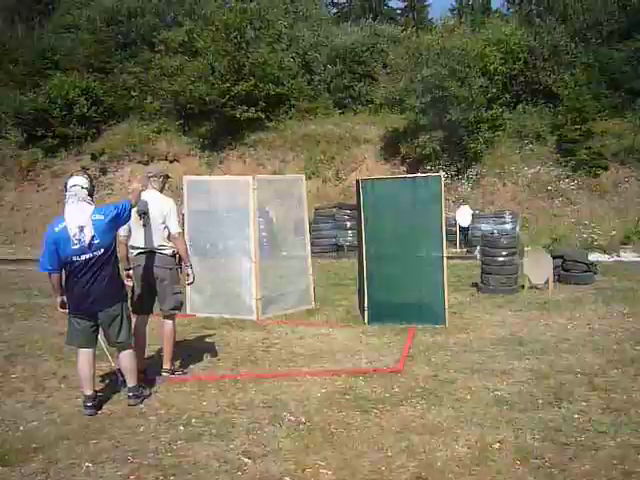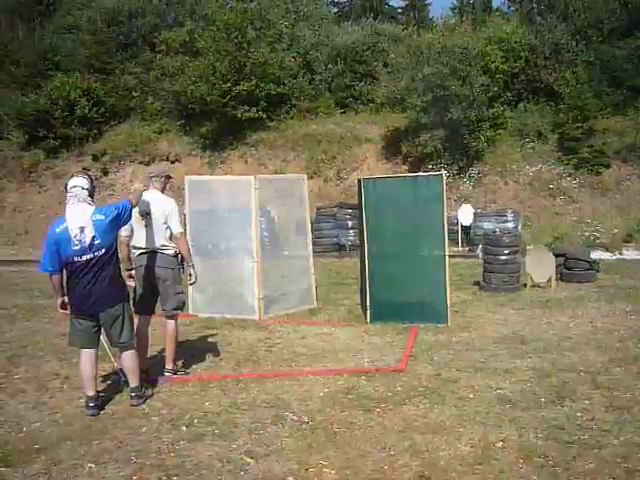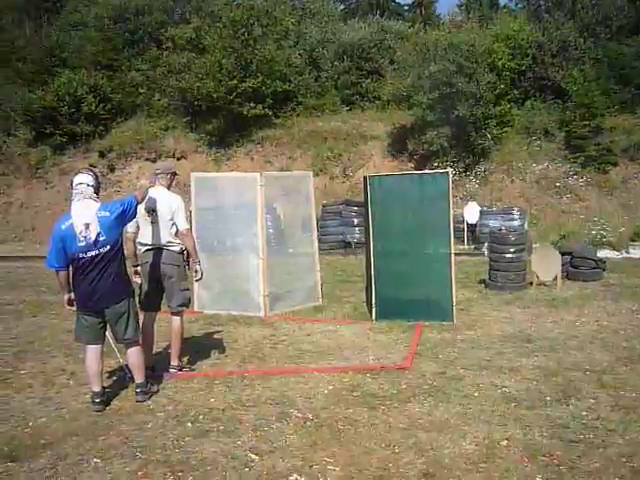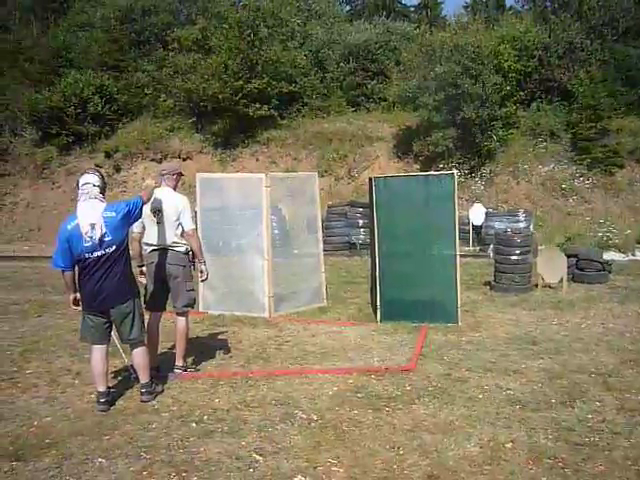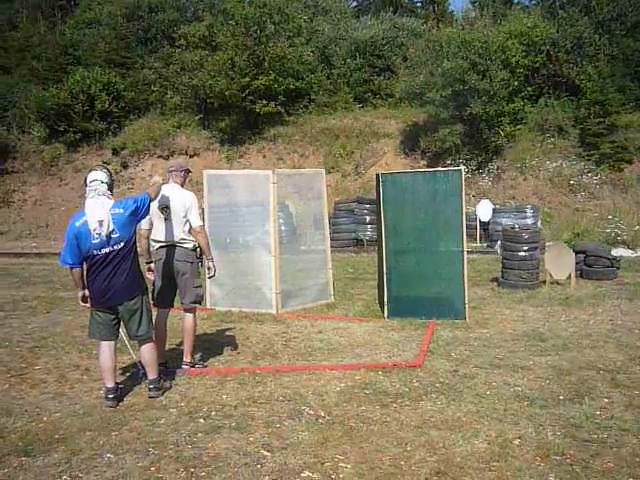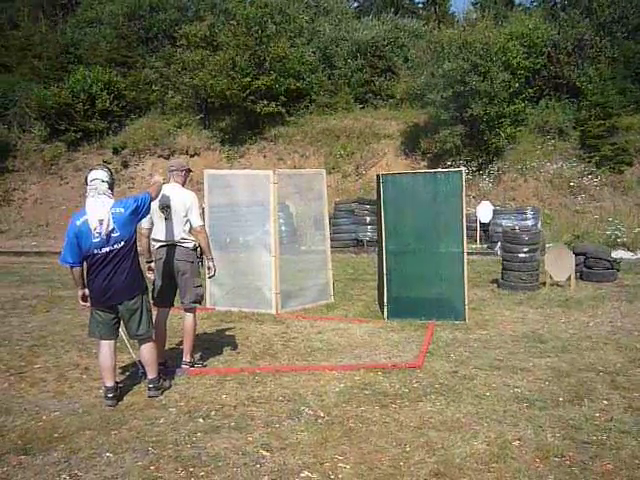
dt=0.3s
person 1, frame 1
left shoulder: (55, 228)
right shoulder: (106, 215)
left elbow: (53, 270)
right elbow: (131, 202)
left wrist: (59, 295)
right wrist: (136, 189)
left hip: (78, 300)
right hip: (111, 296)
left knee: (85, 348)
right knee: (124, 344)
left ankle: (89, 400)
right ankle: (134, 391)
person 1, frame 2
left shoulder: (57, 229)
right shoulder: (107, 216)
left elbow: (54, 271)
right elbow: (131, 203)
left wrist: (60, 296)
right wrist: (138, 190)
left hip: (80, 301)
right hip: (112, 297)
left knee: (87, 349)
right knee: (126, 345)
left ankle: (92, 401)
right ankle: (136, 391)
person 1, frame 3
left shoulder: (62, 226)
right shoulder: (112, 212)
left elbow: (60, 267)
right elbow: (137, 199)
left wrist: (66, 292)
right wrist: (145, 186)
left hip: (86, 297)
right hip: (118, 293)
left knee: (93, 345)
right knee: (131, 341)
left ankle: (97, 396)
right ankle: (142, 388)
person 1, frame 4
left shoulder: (68, 225)
right shoulder: (117, 212)
left elbow: (66, 268)
right elbow: (143, 199)
left wrist: (72, 292)
right wrist: (150, 186)
left hip: (91, 297)
right hip: (123, 293)
left knee: (98, 345)
right knee: (136, 341)
left ankle: (102, 396)
right ankle: (146, 387)
person 1, frame 5
left shoulder: (77, 222)
right shoulder: (125, 209)
left elbow: (74, 265)
right elbow: (150, 196)
left wrist: (81, 289)
right wrist: (157, 183)
left hip: (100, 294)
right hip: (131, 289)
left knee: (106, 341)
right knee: (144, 337)
left ankle: (111, 392)
right ankle: (155, 383)
person 1, frame 6
left shoulder: (77, 221)
right shoulder: (126, 208)
left elbow: (75, 263)
right elbow: (151, 195)
left wrist: (81, 288)
right wrist: (158, 182)
left hip: (100, 292)
right hip: (131, 289)
left knee: (106, 340)
right knee: (145, 336)
left ankle: (110, 391)
right ankle: (154, 383)
person 2, frame 1
right shoulder: (166, 202)
left elbow: (122, 240)
right elbow: (176, 236)
left wrist: (127, 267)
right wrist: (188, 265)
left hip: (139, 261)
right hip: (163, 260)
left knee: (141, 317)
right knee: (168, 315)
left ankle: (139, 367)
right ankle: (167, 366)
person 2, frame 2
right shoulder: (167, 203)
left elbow: (124, 240)
right elbow: (178, 236)
left wrist: (128, 268)
right wrist: (190, 265)
left hip: (141, 262)
right hip: (165, 260)
left knee: (143, 317)
right knee: (171, 315)
left ankle: (142, 367)
right ankle: (170, 366)
person 2, frame 3
left shoulder: (139, 201)
right shoulder: (174, 199)
left elbow: (130, 237)
right elbow: (184, 233)
left wrist: (135, 264)
right wrist: (196, 261)
left hip: (147, 258)
right hip: (171, 257)
left knee: (149, 313)
right knee: (176, 312)
left ankle: (147, 363)
right ankle: (175, 363)
person 2, frame 4
right shoulder: (179, 200)
left elbow: (136, 237)
right elbow: (190, 233)
left wrist: (140, 264)
right wrist: (201, 261)
left hip: (153, 258)
right hip: (176, 257)
left knee: (154, 314)
right knee: (181, 312)
left ankle: (153, 363)
right ankle: (180, 363)
person 2, frame 5
left shoulder: (152, 198)
right shoulder: (187, 196)
left elbow: (144, 234)
right elbow: (198, 230)
left wrist: (148, 261)
right wrist: (209, 259)
left hip: (161, 255)
right hip: (184, 254)
left knee: (162, 310)
right knee: (189, 309)
left ankle: (160, 359)
right ankle: (188, 359)
person 2, frame 6
left shoulder: (153, 197)
right shoulder: (188, 196)
left elbow: (144, 233)
right elbow: (199, 230)
left wrist: (148, 260)
right wrist: (209, 258)
left hip: (161, 254)
right hip: (184, 253)
left knee: (162, 309)
right knee: (189, 309)
left ankle: (160, 359)
right ankle: (187, 359)
